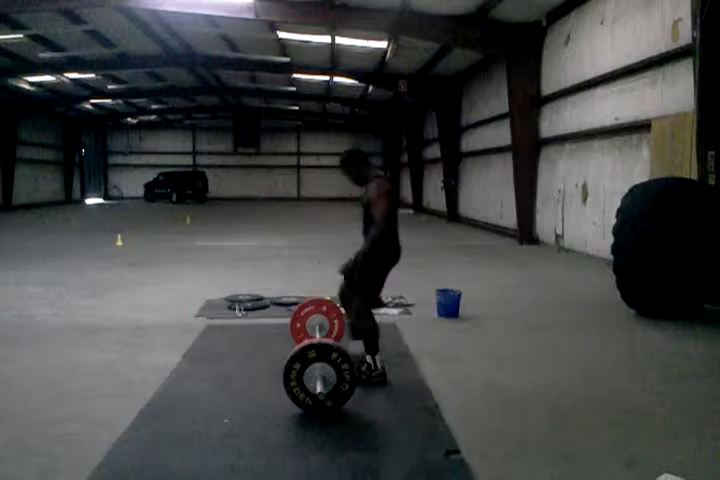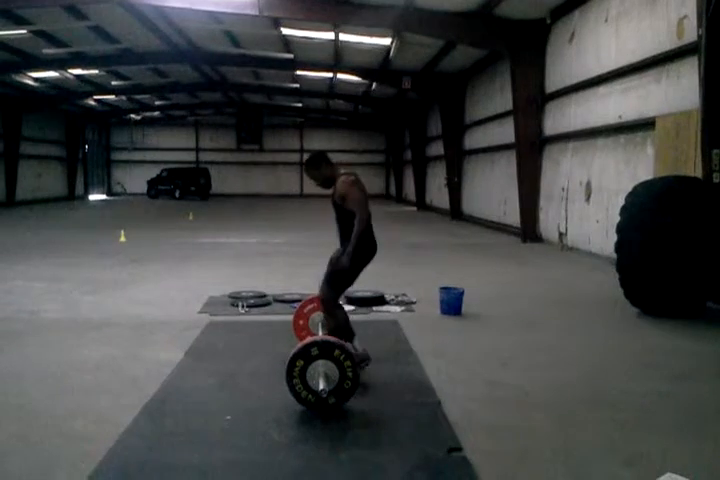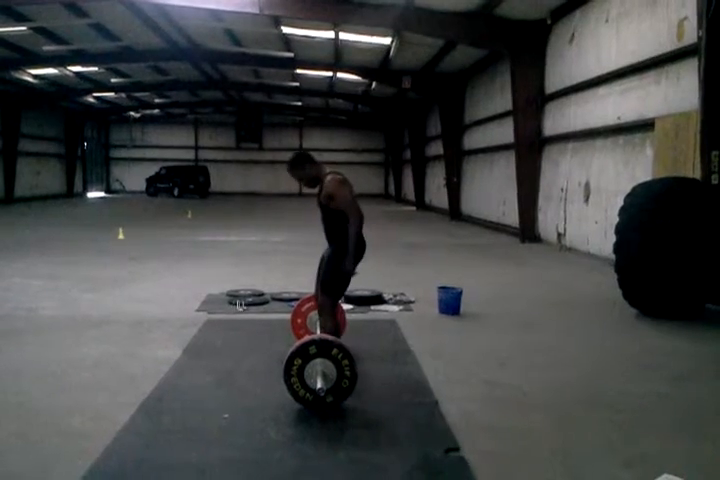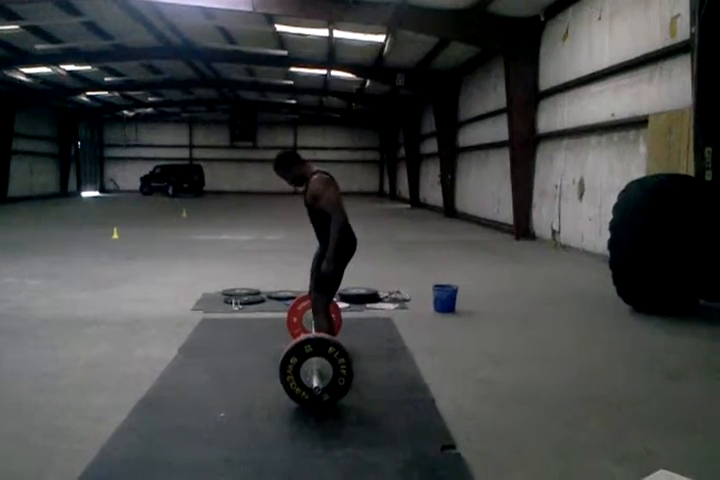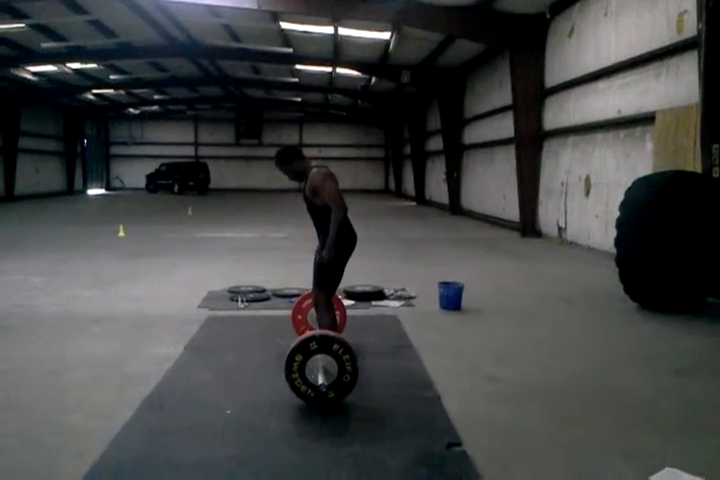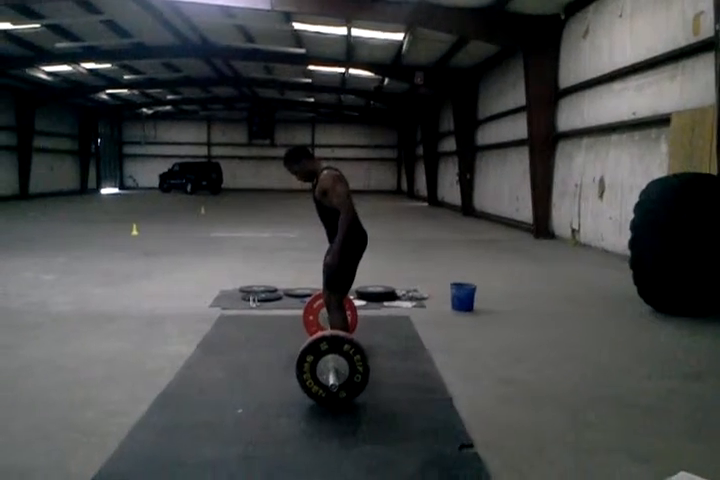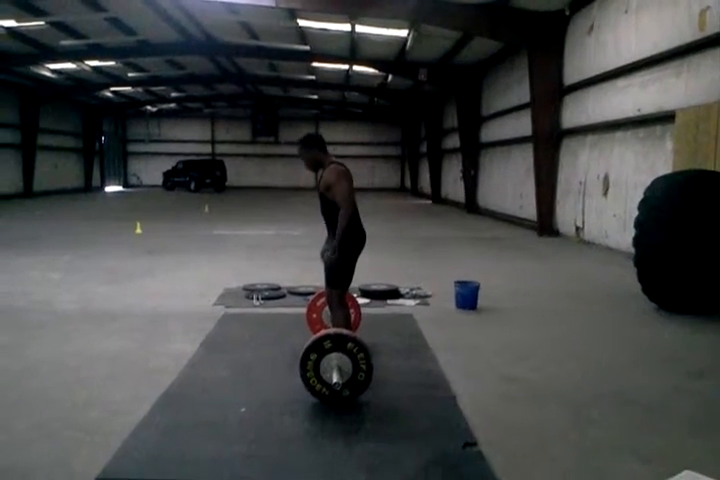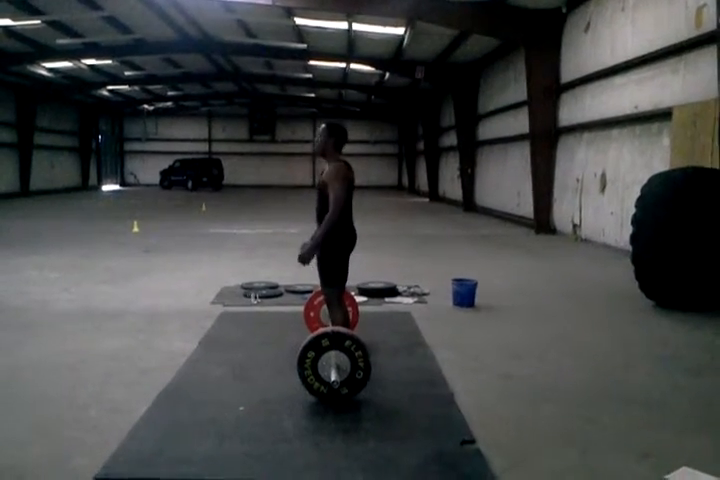
dt=0.4s
person 1, frame 1
left shoulder: (378, 188)
right shoulder: (375, 185)
left elbow: (379, 228)
left wrist: (354, 260)
left hip: (380, 253)
right hip: (375, 251)
left knee: (361, 307)
right knee: (346, 295)
left ankle: (375, 368)
person 1, frame 2
left shoulder: (346, 182)
right shoulder: (340, 184)
left elbow: (362, 216)
left wrist: (349, 254)
right wrist: (345, 252)
left hip: (357, 250)
right hip: (350, 248)
left knee: (326, 297)
right knee: (328, 297)
left ankle: (356, 352)
person 1, frame 3
left shoulder: (333, 183)
right shoulder: (326, 183)
left elbow: (356, 217)
left wrist: (350, 257)
left hip: (345, 249)
right hip: (337, 247)
left knee: (325, 305)
right knee: (321, 299)
person 1, frame 4
left shoulder: (319, 182)
right shoulder: (314, 181)
left elbow: (339, 217)
left wrist: (330, 258)
left hip: (337, 246)
right hip: (329, 243)
left knee: (319, 303)
right knee: (315, 298)
person 1, frame 5
left shoulder: (318, 176)
right shoulder: (311, 178)
left elbow: (339, 208)
left wrist: (329, 247)
left hip: (337, 242)
right hip: (330, 241)
left knee: (322, 300)
right knee: (319, 298)
person 1, frame 6
left shoulder: (329, 178)
right shoulder: (321, 179)
left elbow: (347, 212)
left wrist: (335, 251)
right wrist: (334, 248)
left hip: (348, 243)
right hip: (342, 242)
left knee: (334, 301)
right knee: (330, 298)
person 1, frame 7
left shoulder: (334, 172)
right shoulder: (326, 172)
left elbow: (347, 209)
left wrist: (335, 246)
right wrist: (330, 243)
left hip: (347, 240)
right hip: (342, 239)
left knee: (335, 298)
right knee: (335, 297)
person 1, frame 8
left shoulder: (336, 169)
right shoulder: (334, 167)
left elbow: (335, 212)
left wrist: (312, 245)
right wrist: (314, 241)
left hip: (336, 240)
right hip: (334, 238)
left knee: (333, 298)
right knee: (333, 297)
